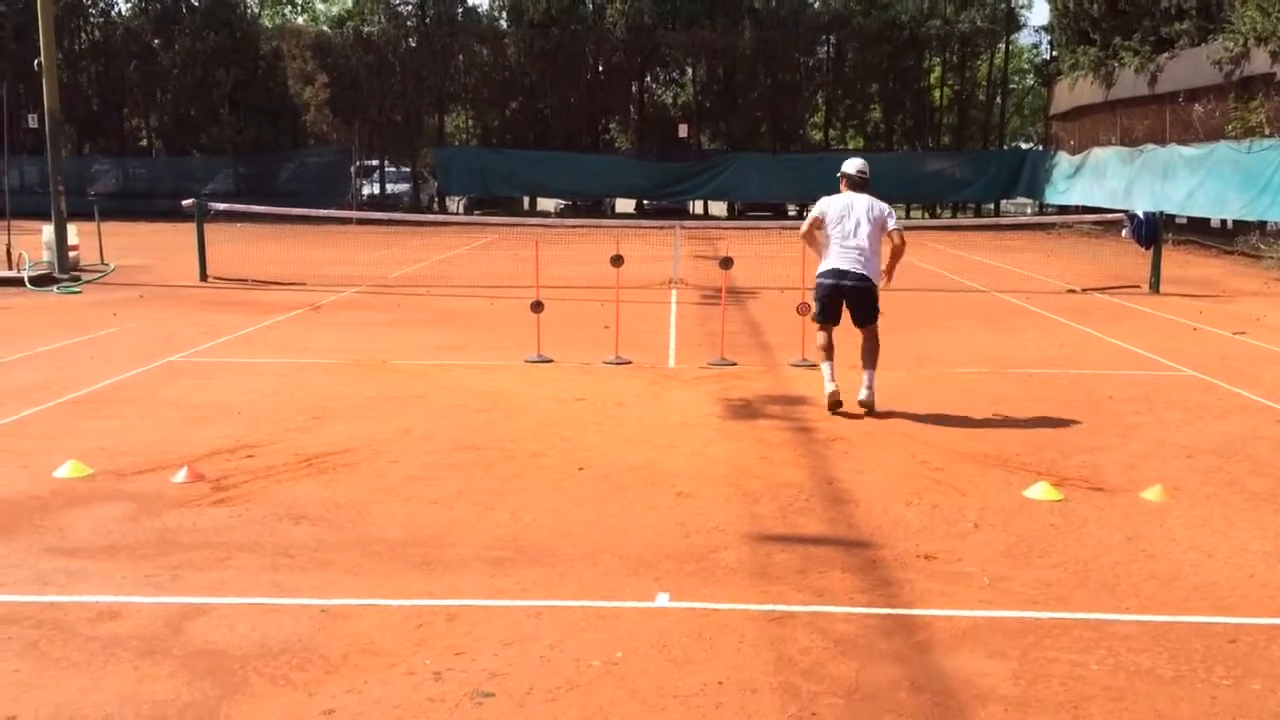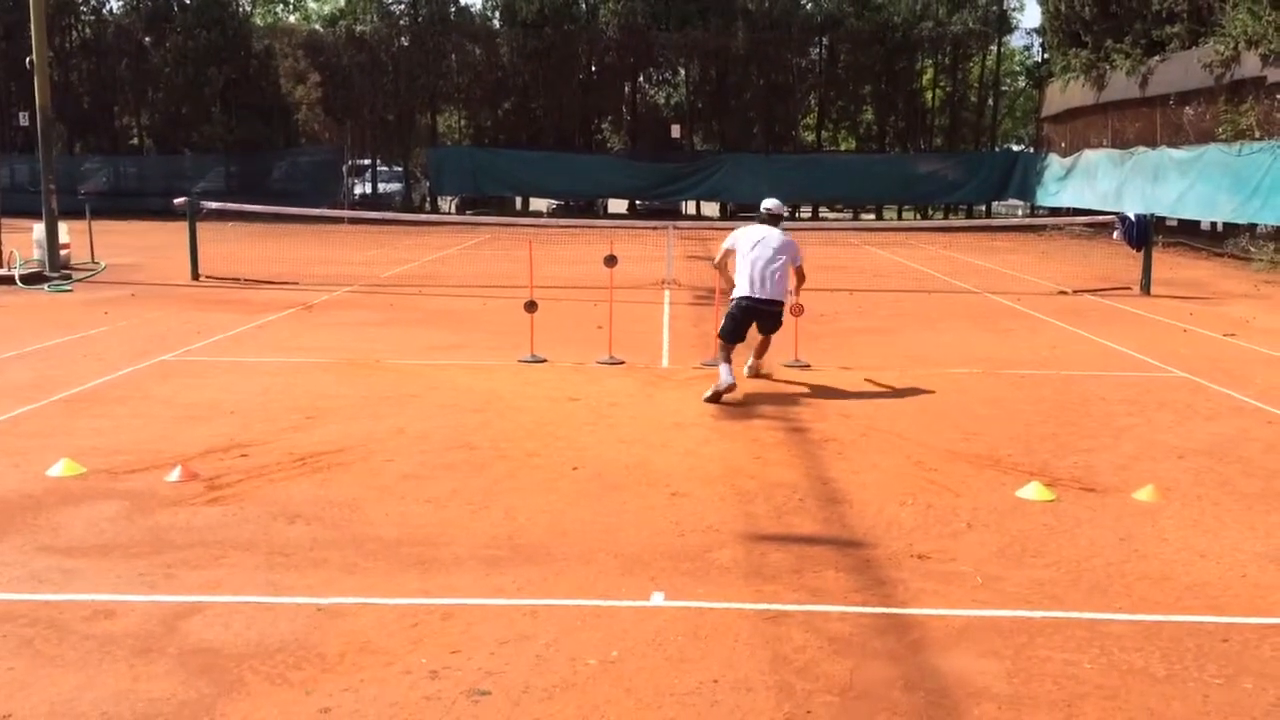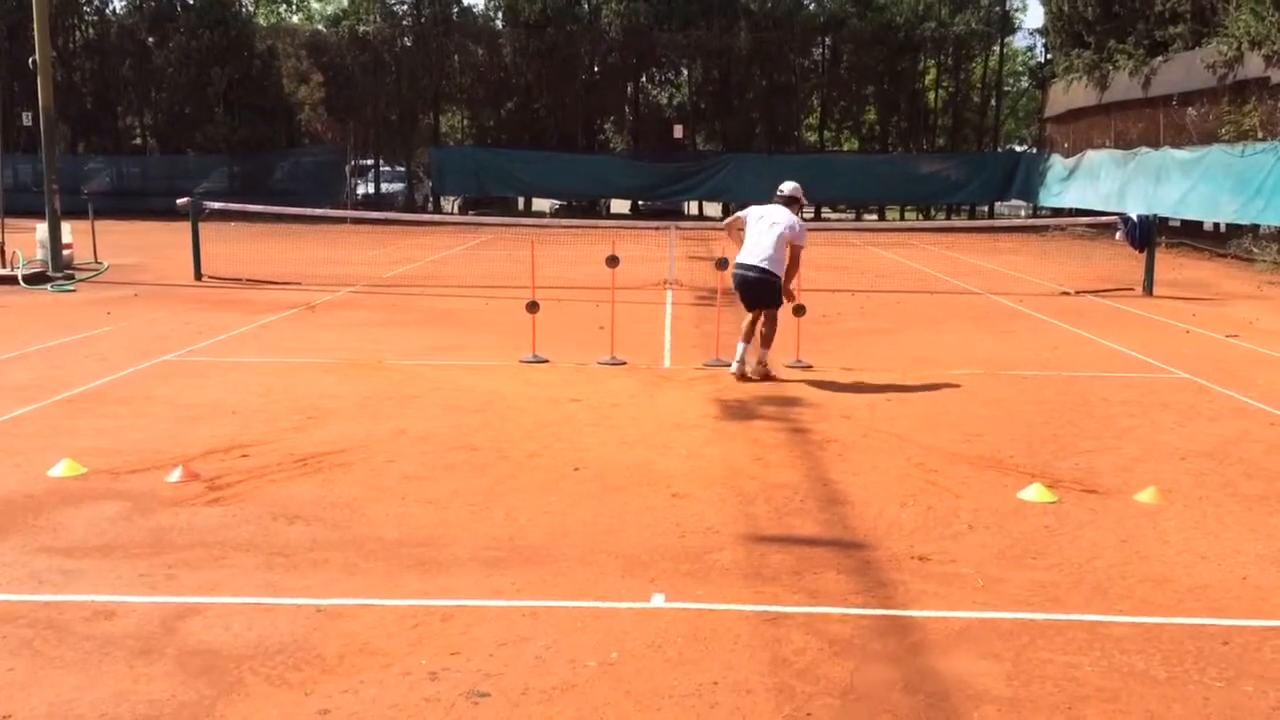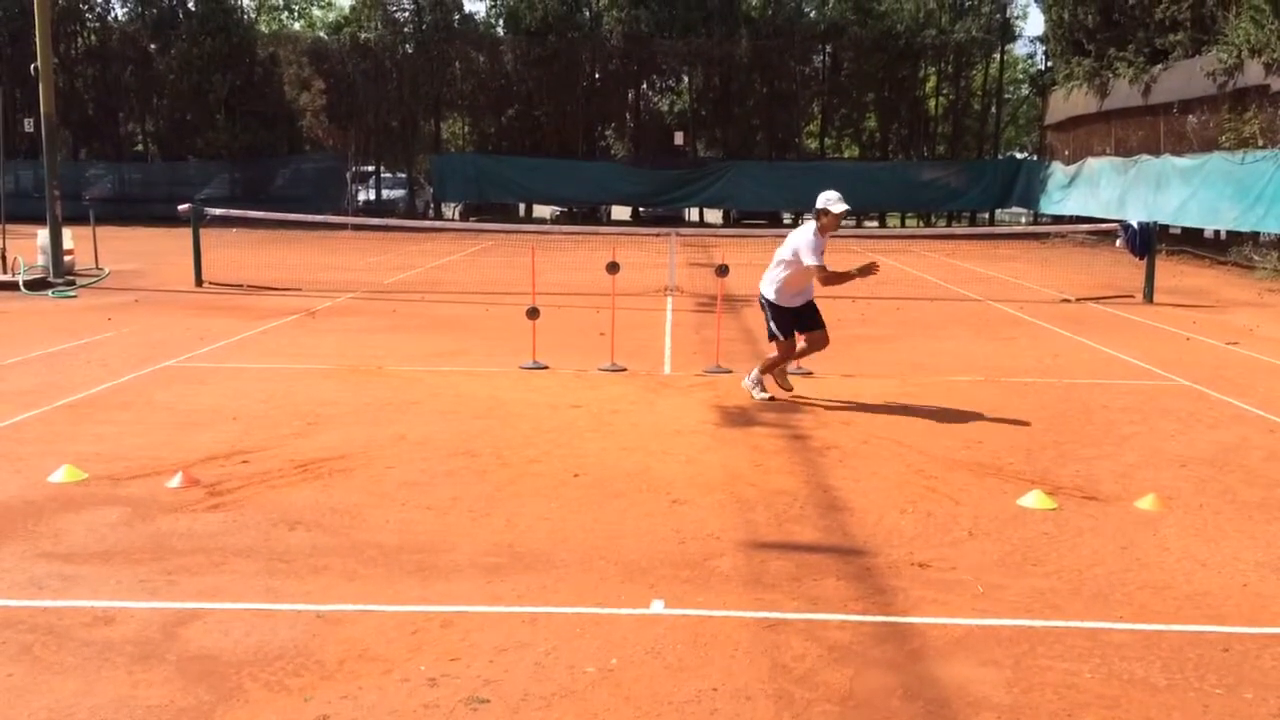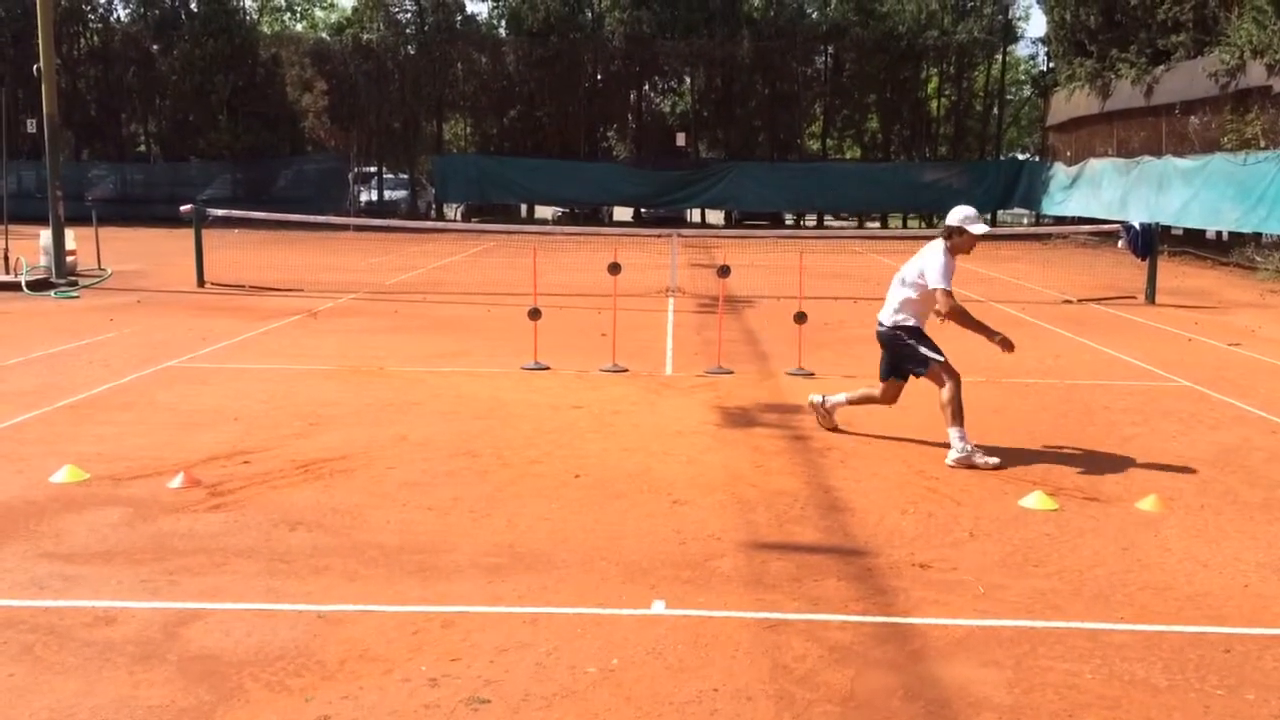
dt=0.5s
person 1, frame 1
left shoulder: (828, 202)
right shoulder: (881, 207)
left elbow: (805, 233)
right elbow: (899, 242)
right wrist: (890, 268)
left hip: (830, 276)
right hip: (865, 278)
left knee: (825, 331)
right knee: (870, 333)
left ankle: (830, 385)
right ankle: (867, 391)
person 1, frame 2
left shoulder: (742, 232)
right shoulder: (789, 242)
left elbow: (719, 262)
right elbow: (801, 277)
left wrist: (731, 284)
right wrist: (795, 290)
left hip: (743, 299)
right hip: (774, 302)
left knee: (724, 345)
right knee: (766, 334)
left ankle: (725, 379)
right ankle: (752, 366)
person 1, frame 3
left shoulder: (756, 210)
right shoulder: (797, 223)
left elbow: (728, 224)
right elbow: (794, 260)
right wrist: (786, 286)
left hip: (741, 269)
right hip: (766, 274)
left knee: (755, 313)
right knee: (769, 315)
left ankle: (740, 363)
right ankle: (761, 366)
person 1, frame 4
left shoulder: (820, 233)
right shoulder: (808, 239)
right elbow: (823, 278)
right wrist: (856, 273)
left hip: (799, 296)
right hip: (775, 298)
left knee: (820, 340)
right knee: (785, 351)
left ankle: (779, 366)
right ankle: (753, 380)
person 1, frame 5
left shoulder: (937, 248)
right shoulder: (937, 260)
right elbow: (949, 308)
left wrist: (930, 306)
right wrist: (993, 335)
left hip: (894, 327)
right hip: (898, 328)
left knee: (887, 395)
right knee: (951, 378)
left ankle: (826, 403)
right ankle: (961, 449)
